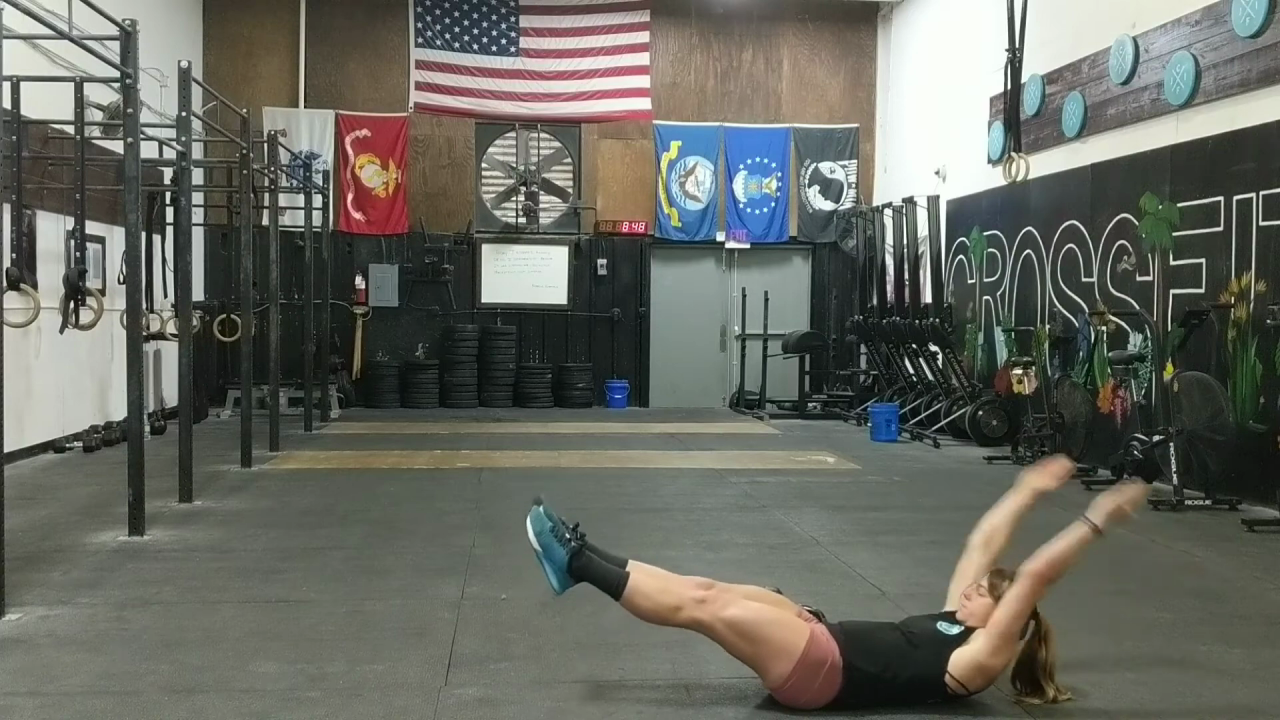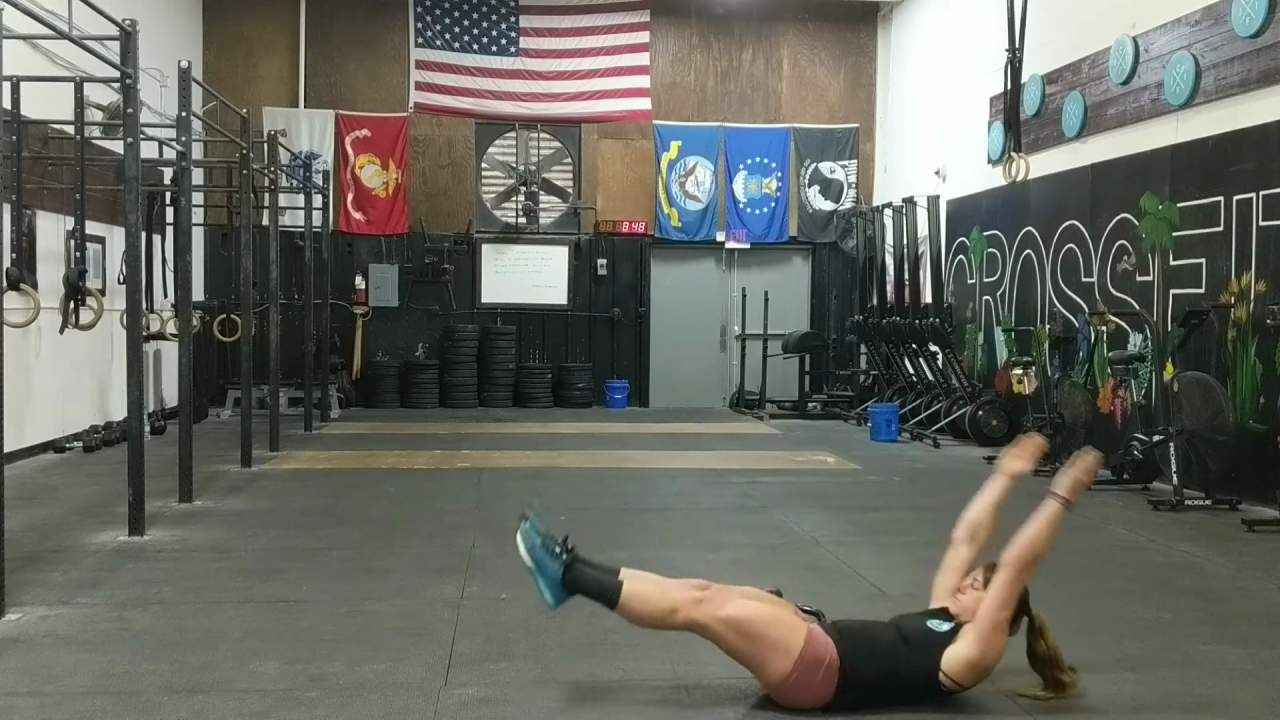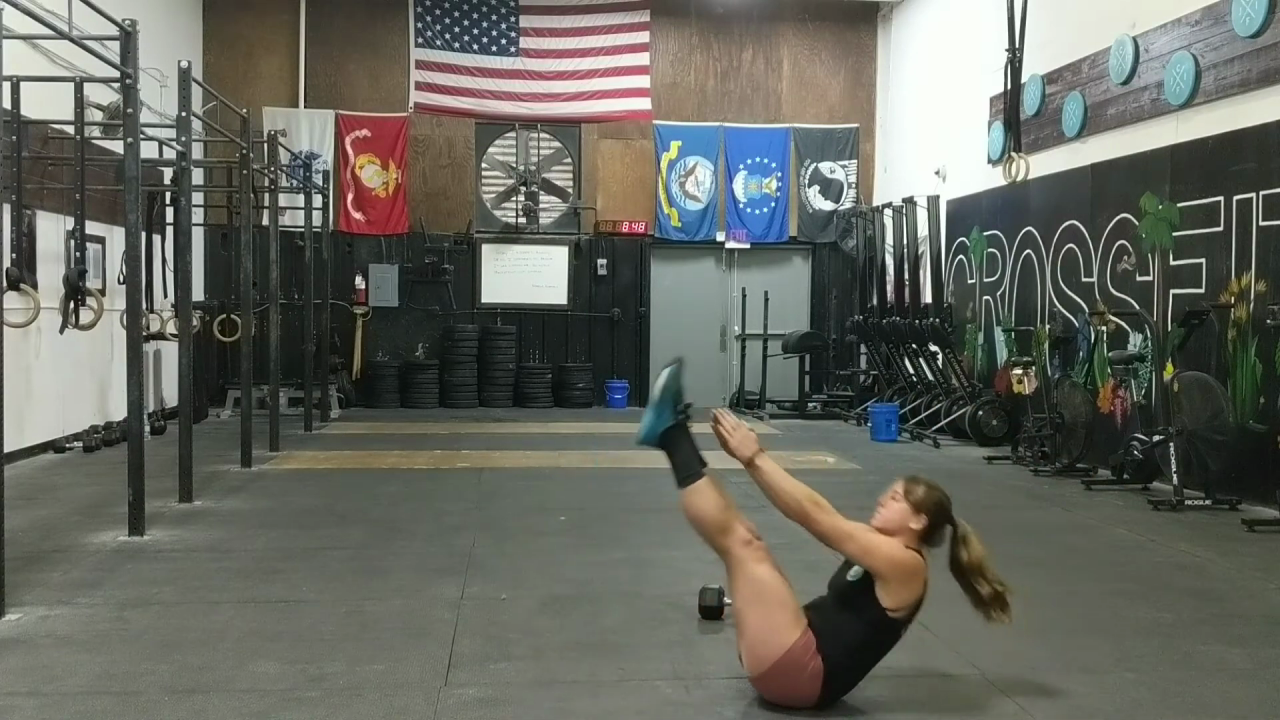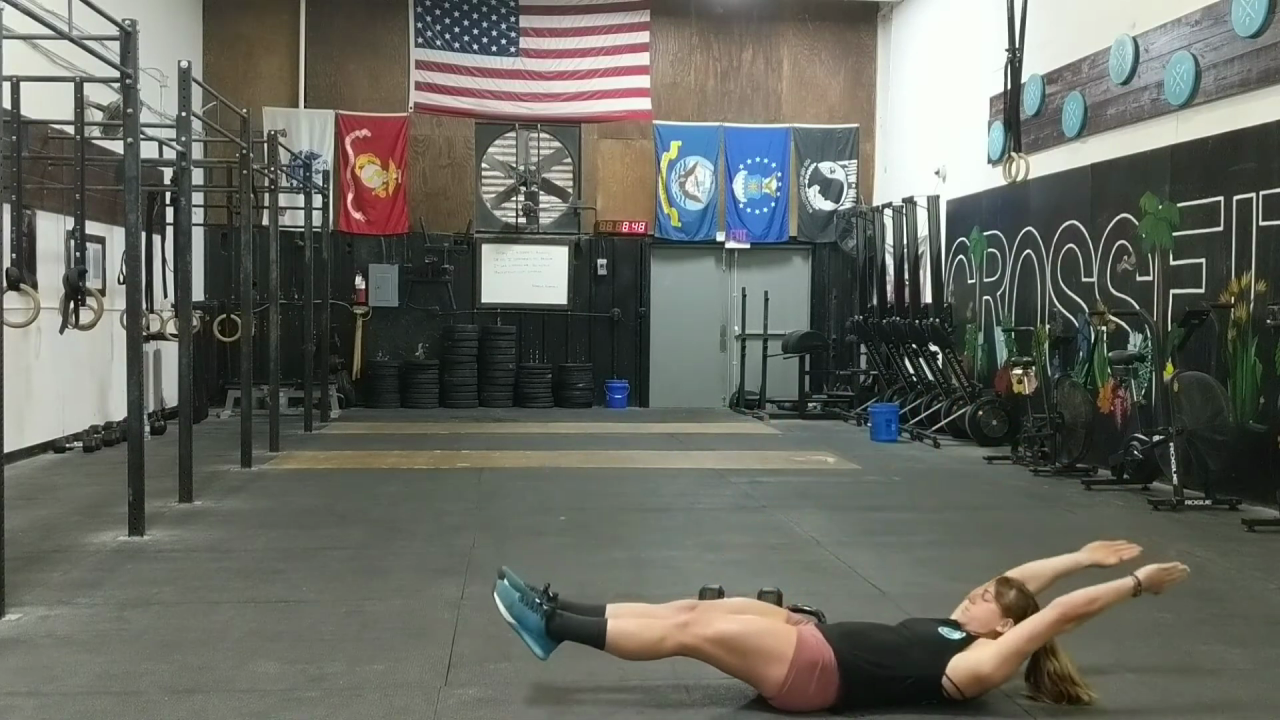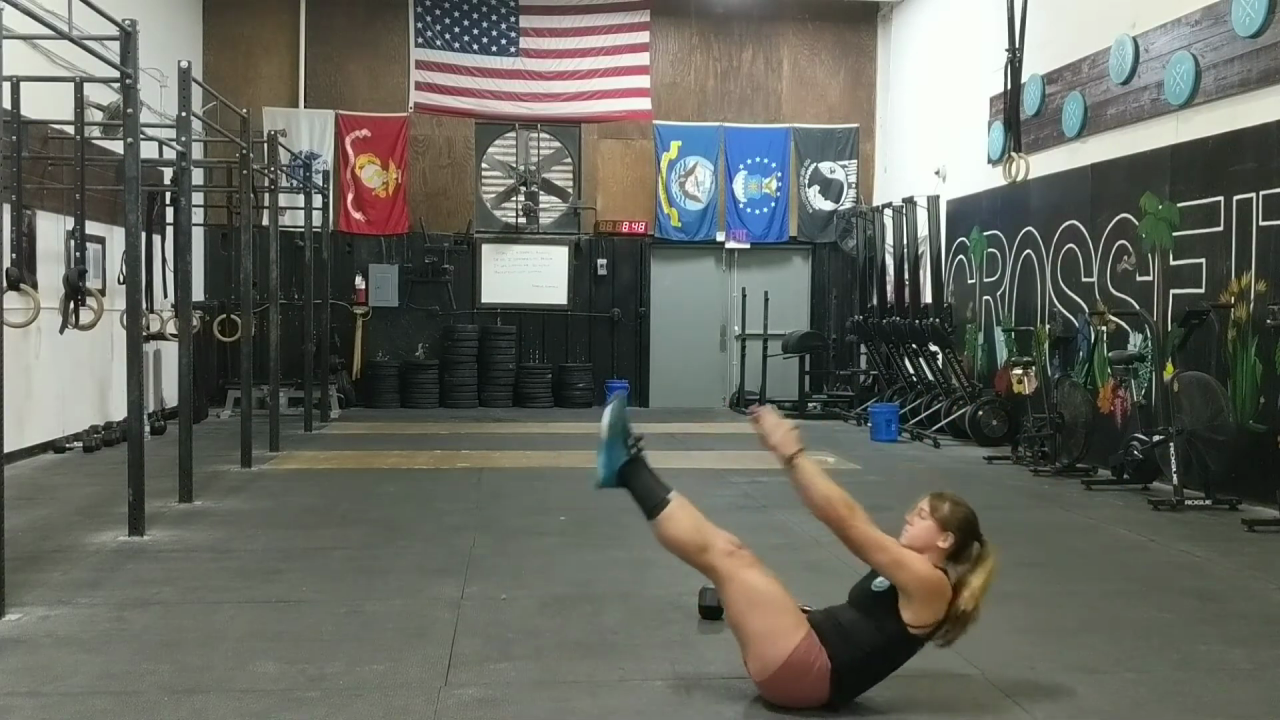
dt=1s
person 1, frame 1
left shoulder: (984, 660)
right shoulder: (956, 623)
left elbow: (1030, 580)
right elbow: (979, 548)
left wrist: (1092, 524)
right wrist: (1025, 491)
left hip: (823, 671)
right hip: (820, 639)
left knee: (700, 603)
right knee: (705, 589)
left ankle: (580, 562)
right ankle: (580, 556)
person 1, frame 2
left shoulder: (977, 651)
right shoulder: (948, 615)
left elbow: (1013, 569)
right elbow: (964, 542)
left wrist: (1060, 497)
right wrist: (1006, 477)
left hip: (820, 673)
right hip: (820, 644)
left knee: (695, 606)
right knee: (702, 590)
left ankle: (573, 576)
right ankle: (574, 570)
person 1, frame 3
left shoulder: (901, 563)
right shoulder: (881, 550)
left elbow: (818, 516)
right elbow: (823, 518)
left wrist: (753, 458)
right wrist: (753, 458)
left hip: (798, 674)
right hip: (790, 665)
left knee: (742, 544)
right knee: (741, 540)
left ankle: (674, 433)
person 1, frame 4
right shoulder: (958, 634)
left elbow: (1052, 613)
right elbow: (1018, 578)
left wrist: (1135, 582)
right wrist: (1085, 555)
right hip: (813, 639)
left knee: (687, 629)
right knee: (693, 611)
left ankle: (557, 625)
right ankle: (558, 614)
person 1, frame 5
left shoulder: (928, 583)
right shoulder: (905, 564)
left elbow: (850, 523)
right elbow: (842, 522)
left wrist: (794, 454)
right wrist: (790, 457)
left hip: (806, 674)
right hip: (804, 663)
left knee: (722, 554)
right knee: (725, 549)
left ankle: (629, 468)
right ankle: (630, 469)
